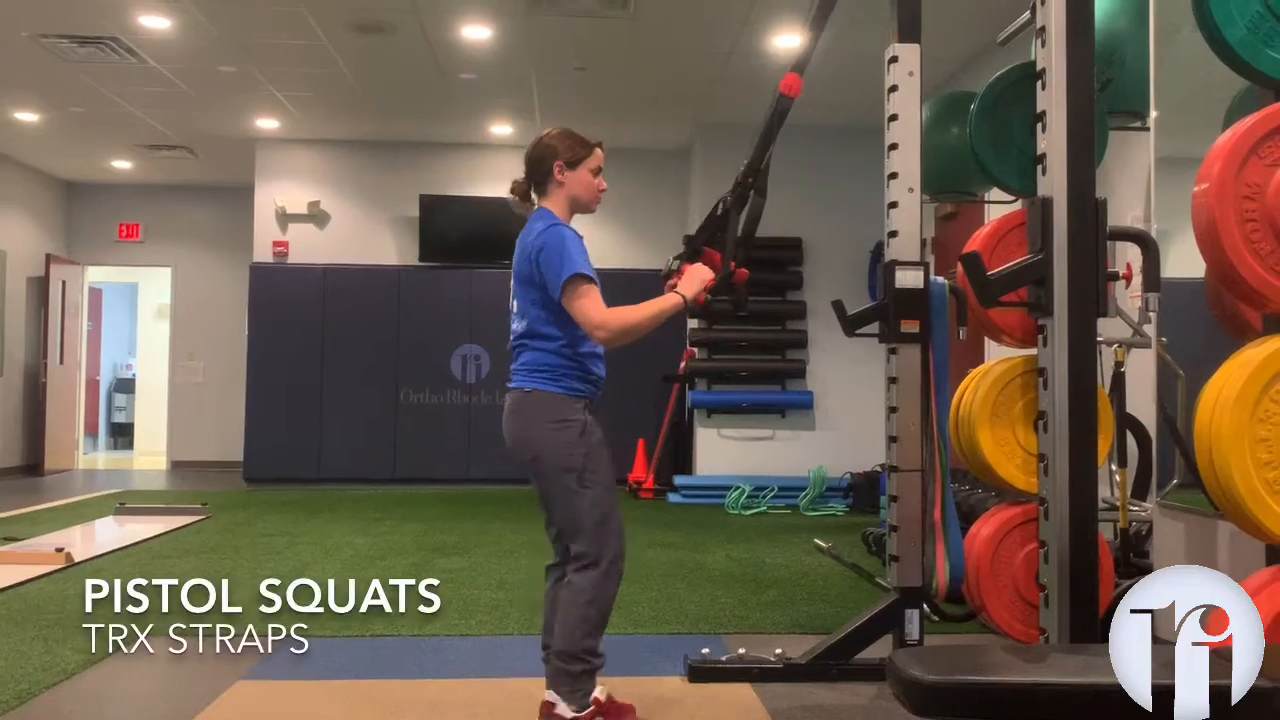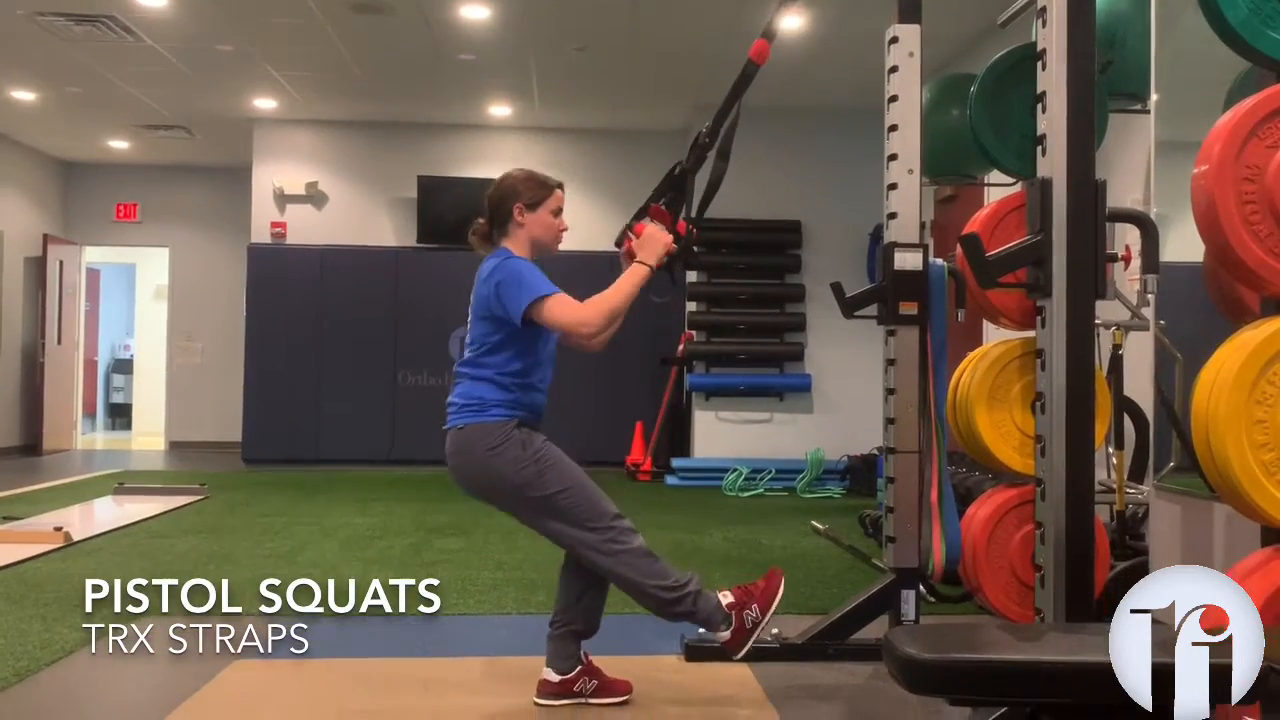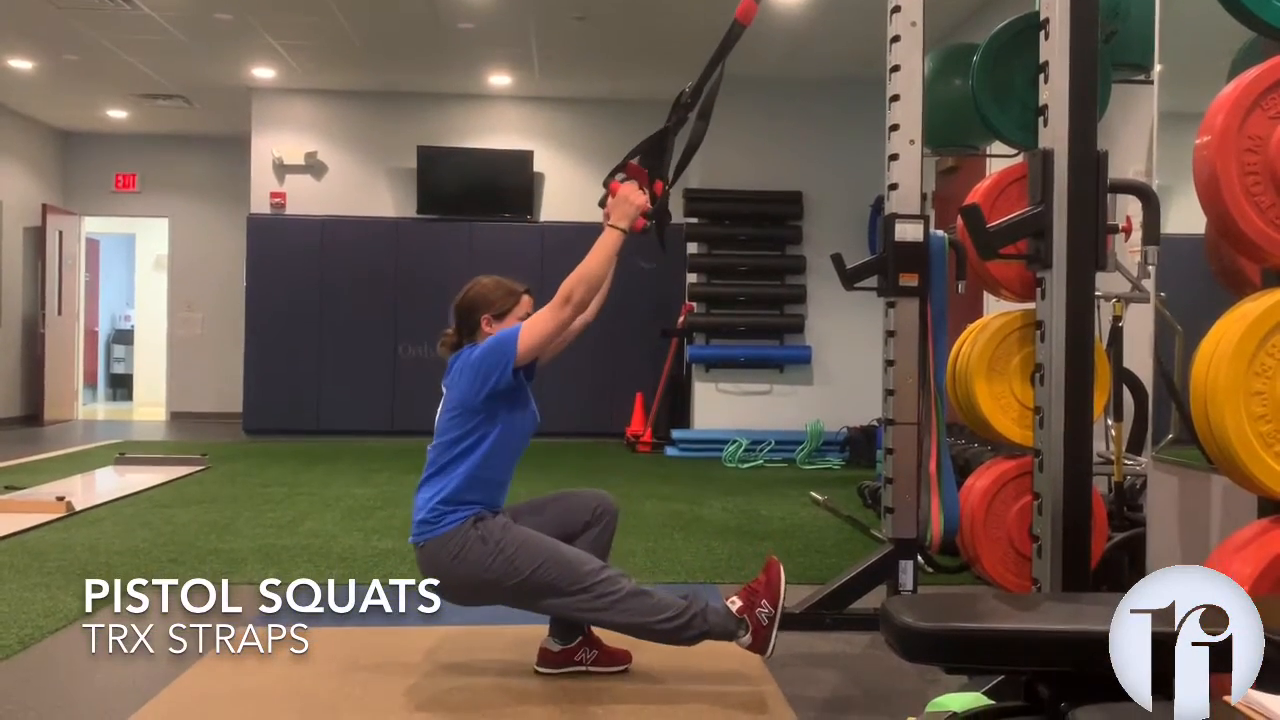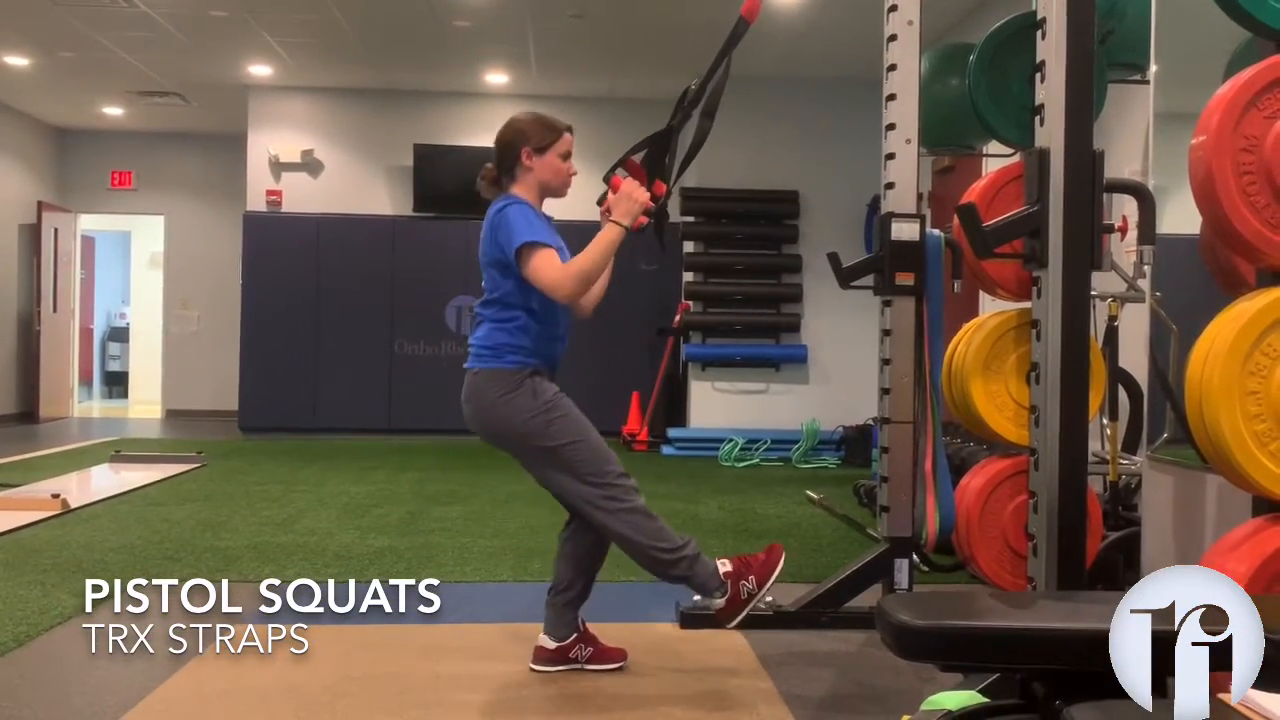
dt=1s
person 1, frame 1
left shoulder: (541, 236)
right shoulder: (556, 237)
left elbow: (587, 333)
right elbow: (601, 324)
left wrist: (669, 304)
right wrist: (681, 295)
left hip: (541, 410)
right hip: (555, 411)
left knee: (577, 552)
right knee: (599, 552)
person 1, frame 2
left shoulder: (512, 273)
right shoulder: (508, 272)
left elbow: (592, 337)
right elbow: (586, 323)
left wrist: (634, 269)
right wrist: (645, 262)
left hip: (493, 438)
right hip: (490, 440)
left knee: (594, 534)
right knee: (606, 531)
left ankle: (564, 671)
right ankle: (720, 615)
person 1, frame 3
left shoulder: (496, 371)
right shoulder: (479, 365)
left elbow: (582, 313)
right elbow: (567, 302)
left wrist: (615, 230)
right wrist: (617, 225)
left hip: (471, 528)
right hip: (456, 547)
left knee: (596, 511)
right knee: (598, 585)
left ankle: (566, 644)
right ankle: (735, 621)
person 1, frame 4
left shoulder: (529, 220)
right shoulder: (513, 216)
left elbow: (581, 304)
right elbow: (563, 287)
left wrist: (615, 232)
right wrist: (617, 224)
left hip: (513, 386)
right hip: (510, 387)
left knee: (593, 504)
right knee: (611, 491)
left ankle: (560, 638)
right ankle: (719, 583)
